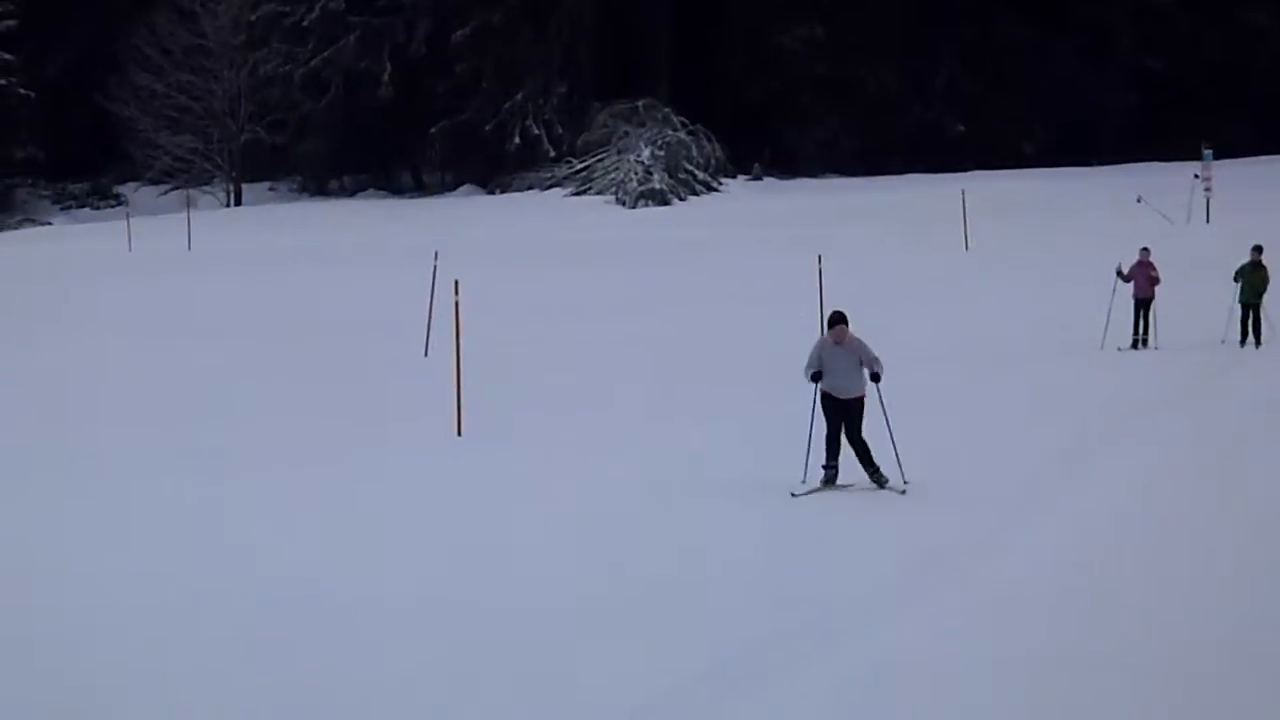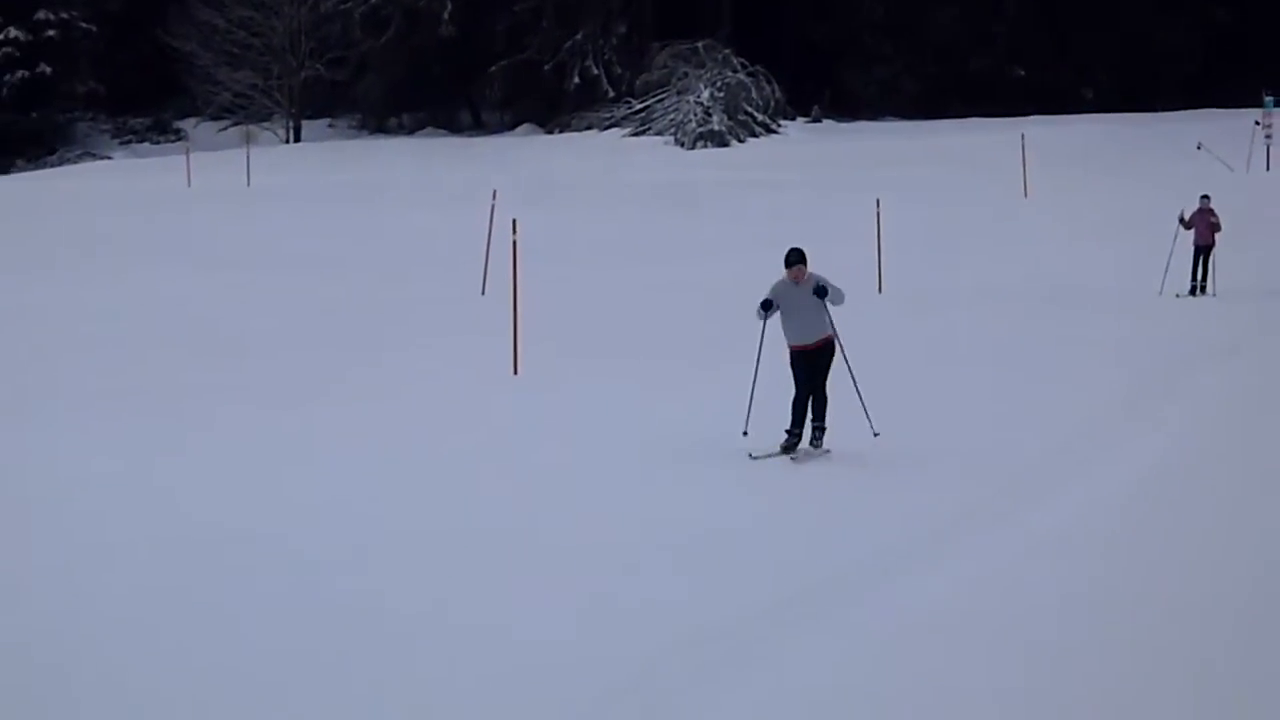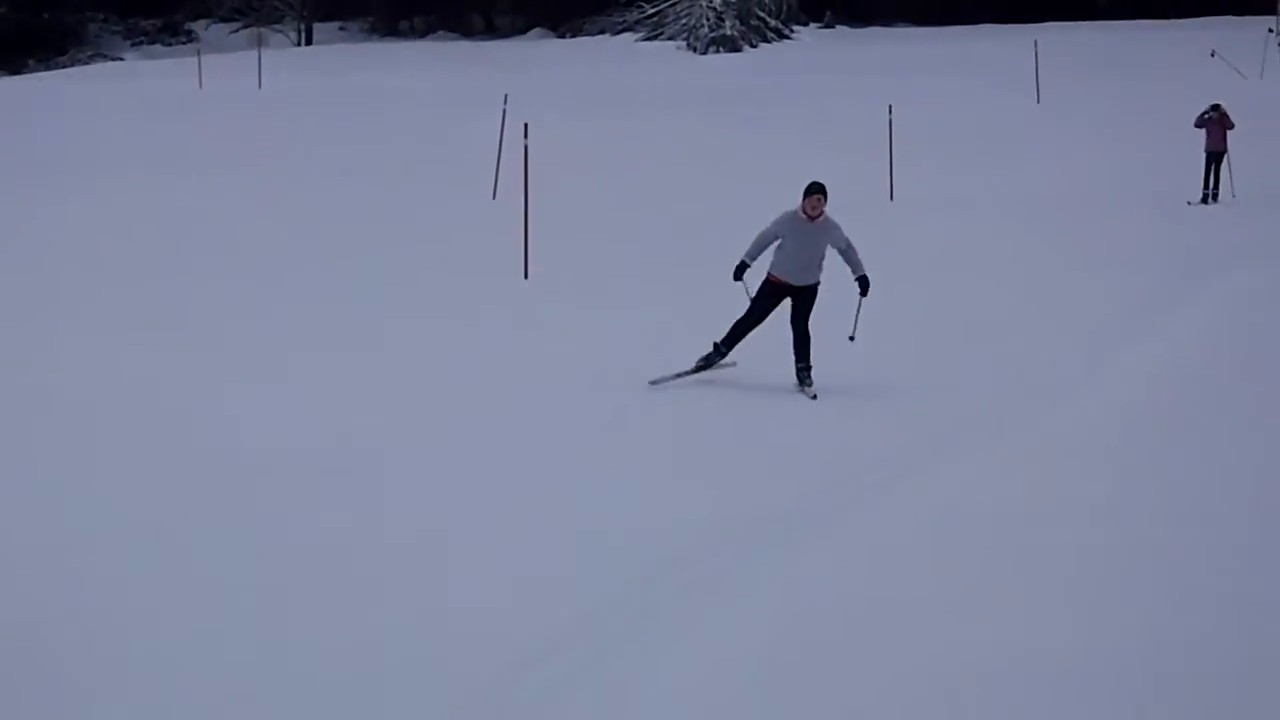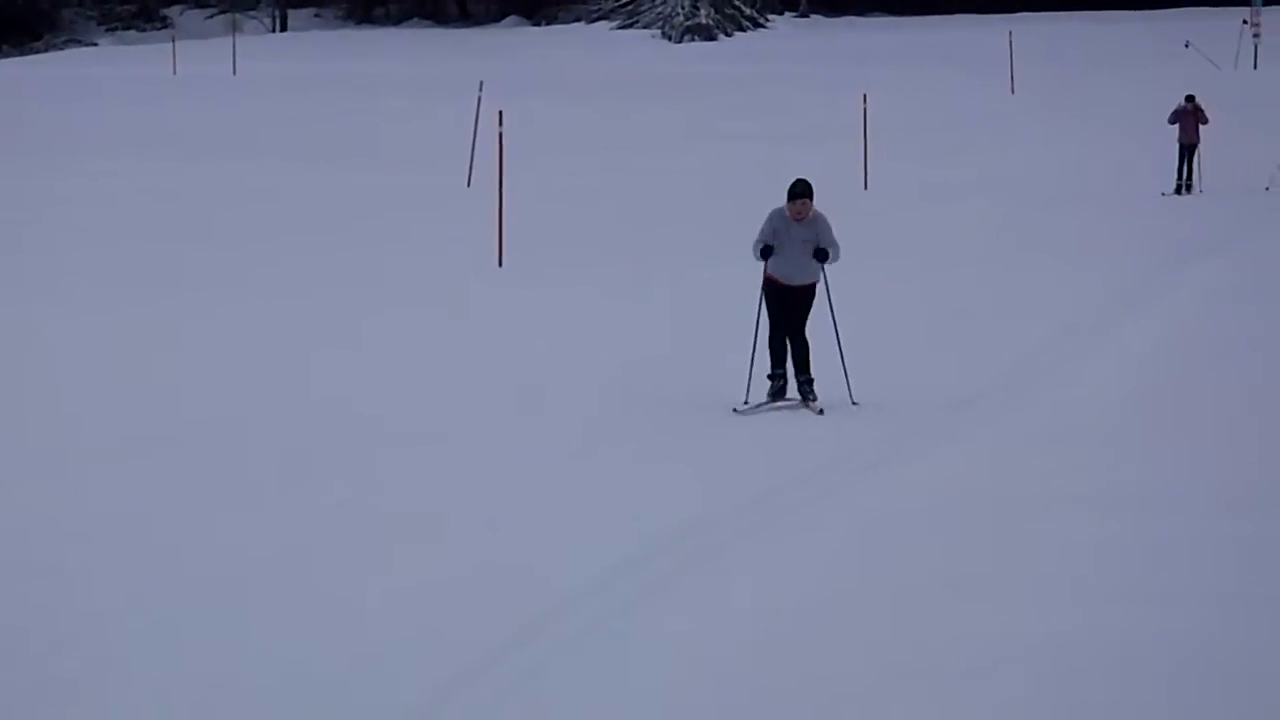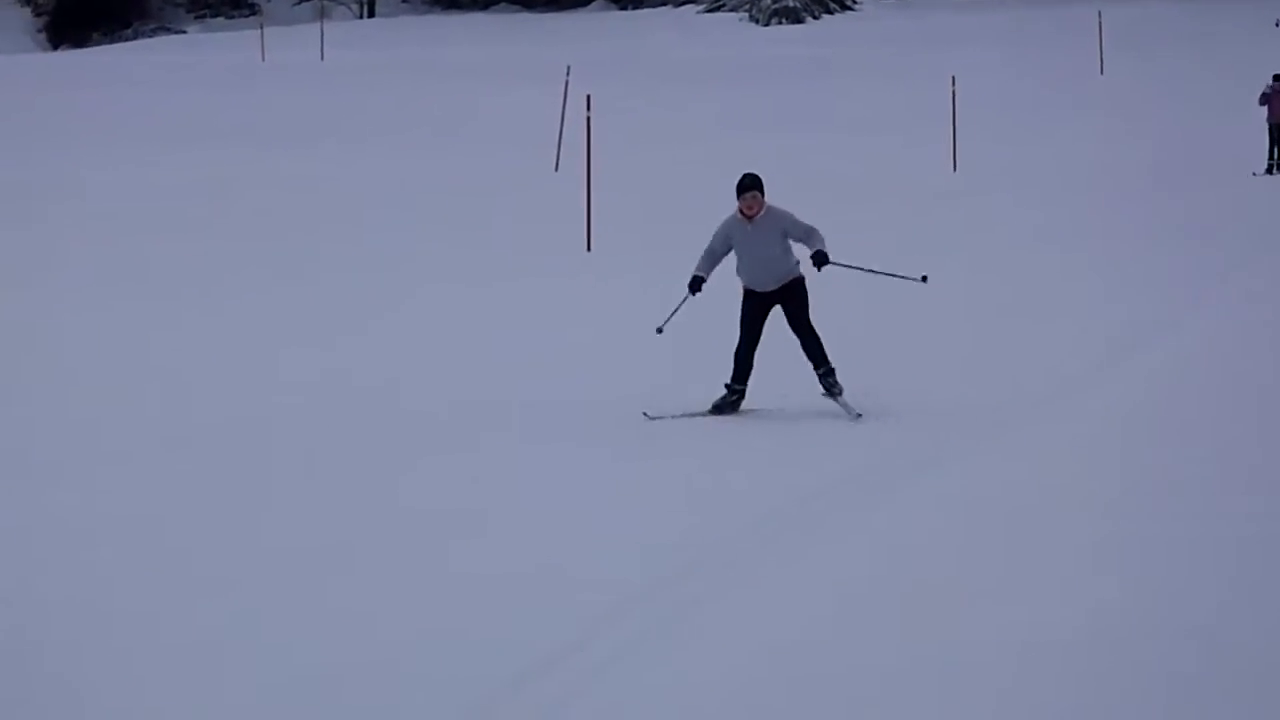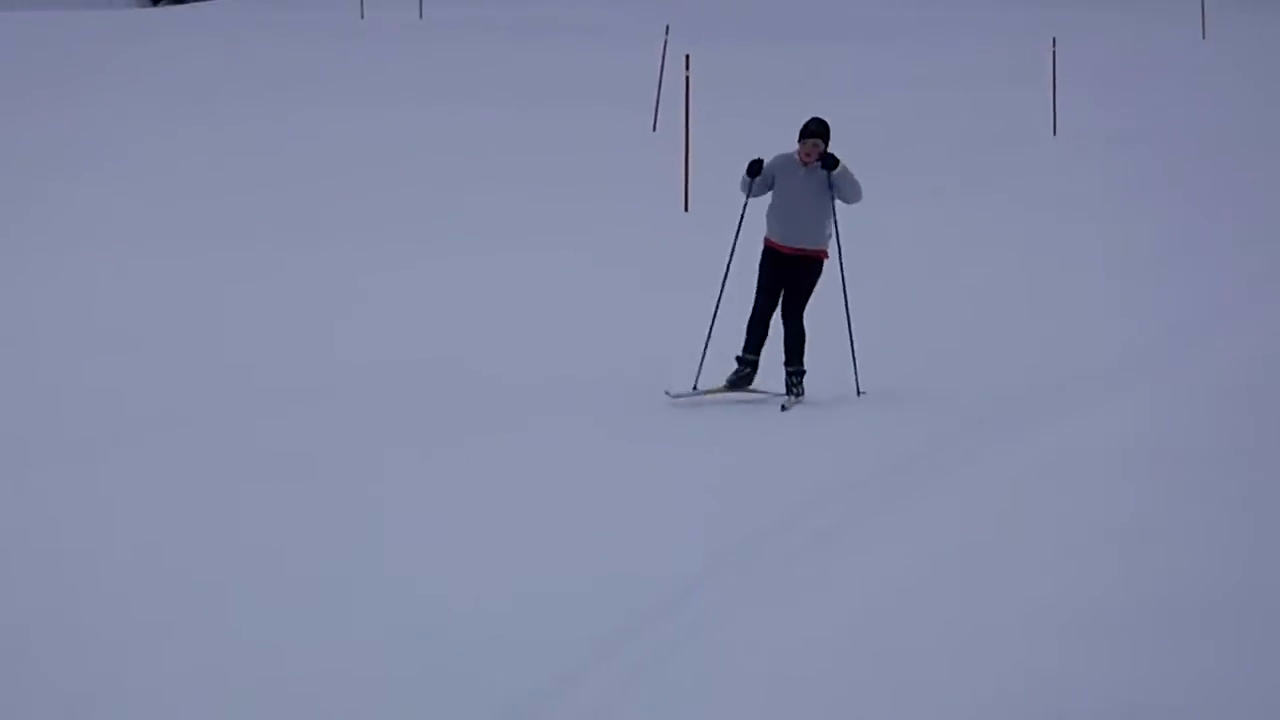
dt=0.7s
person 1, frame 1
left shoulder: (857, 344)
right shoulder: (822, 345)
left elbow: (875, 363)
right elbow: (809, 369)
left wrist: (875, 372)
right wrist: (814, 374)
left hip: (854, 397)
right hip: (830, 395)
left knee: (854, 436)
right knee: (833, 429)
person 1, frame 2
left shoulder: (816, 281)
right shoulder: (779, 288)
left elbow: (839, 298)
right elbow: (762, 315)
left wrist: (826, 292)
right wrist: (764, 307)
left hip: (823, 343)
right hip: (798, 348)
left knee: (818, 386)
right knee: (802, 390)
left ankle: (817, 431)
right ankle: (794, 434)
person 1, frame 3
left shoulder: (830, 227)
right shoulder: (788, 219)
left elbow: (846, 248)
right elbow: (765, 237)
left wrist: (860, 274)
right wrist: (745, 261)
left hip: (807, 284)
right hip: (778, 279)
left knee: (799, 324)
right knee: (751, 318)
left ankle: (803, 370)
right ankle: (720, 351)
person 1, frame 4
left shoulder: (819, 221)
right shoulder: (776, 217)
left elbow: (834, 251)
right elbow: (757, 247)
left wrist: (826, 254)
right wrist: (764, 251)
left hip: (805, 285)
right hip: (775, 282)
left knee: (796, 331)
right knee: (777, 329)
left ankle: (805, 382)
right ankle: (778, 379)
person 1, frame 5
left shoulder: (778, 217)
right shoulder: (731, 225)
left elbow: (810, 233)
right elbow: (713, 252)
left wrist: (819, 250)
right wrist: (700, 274)
left hip: (789, 282)
right hip: (754, 291)
left knee: (802, 326)
right knee: (747, 342)
left ankle: (825, 374)
right ankle: (736, 392)
person 1, frame 6
left shoulder: (832, 170)
right shoulder: (780, 164)
left elbow: (853, 196)
right elbow: (750, 192)
left wrist: (835, 168)
right wrist: (751, 175)
left hip: (810, 255)
right hip: (775, 250)
left knee: (792, 313)
right knee: (763, 306)
left ankle: (794, 373)
right ankle: (747, 365)
